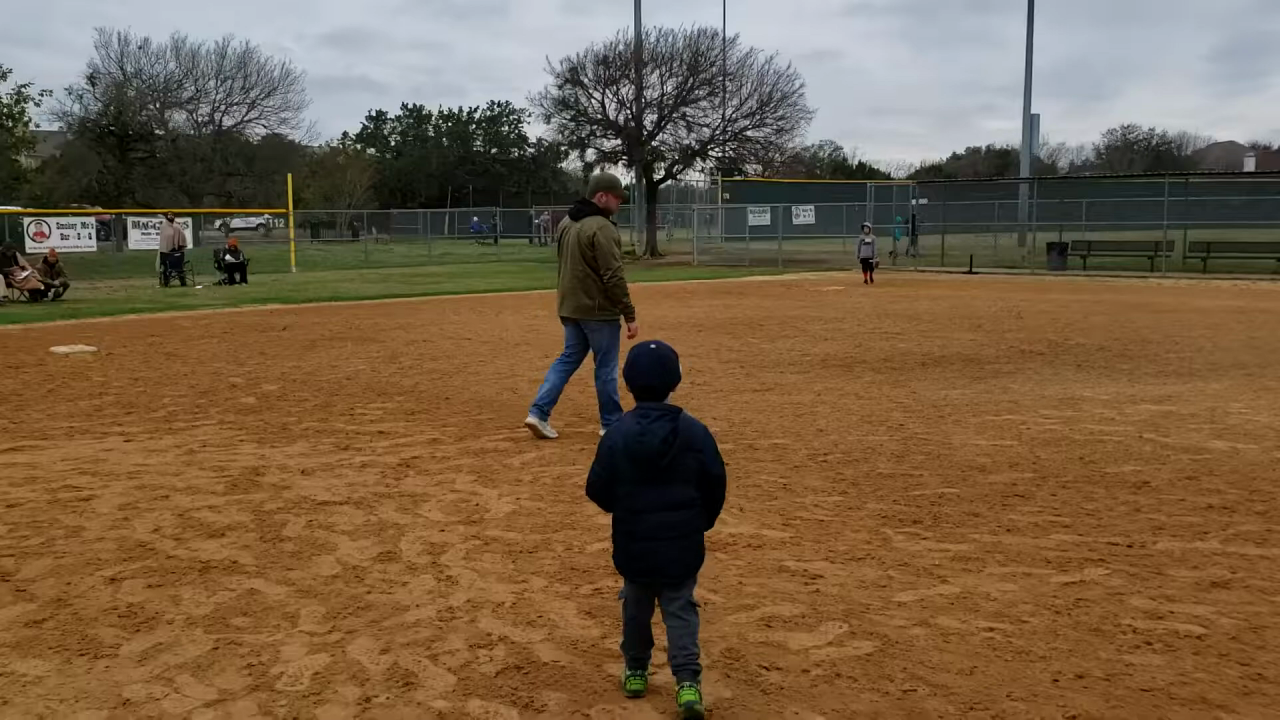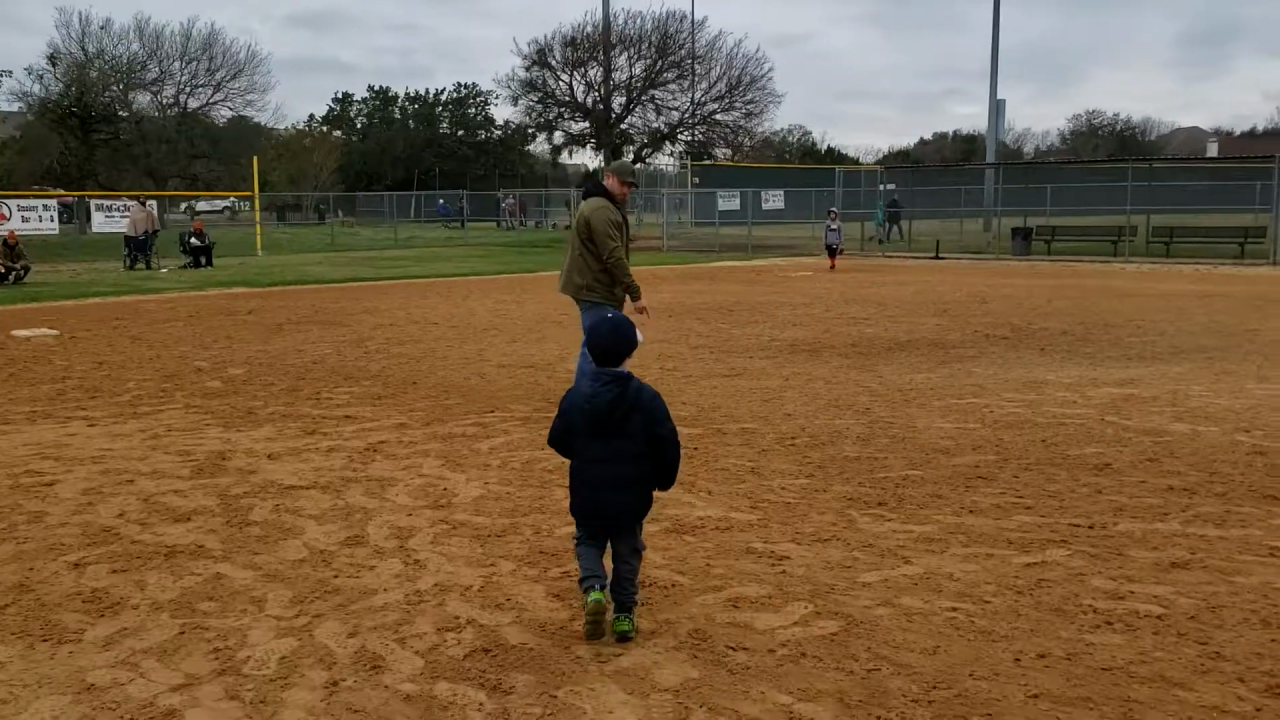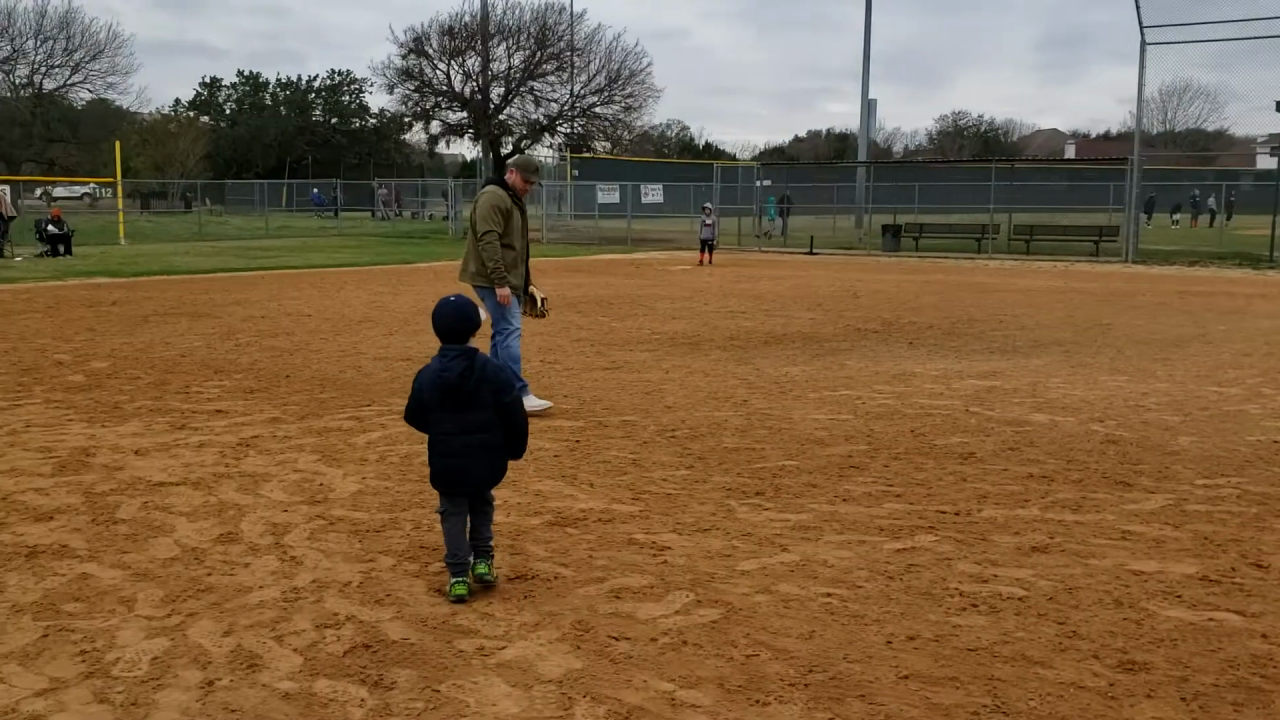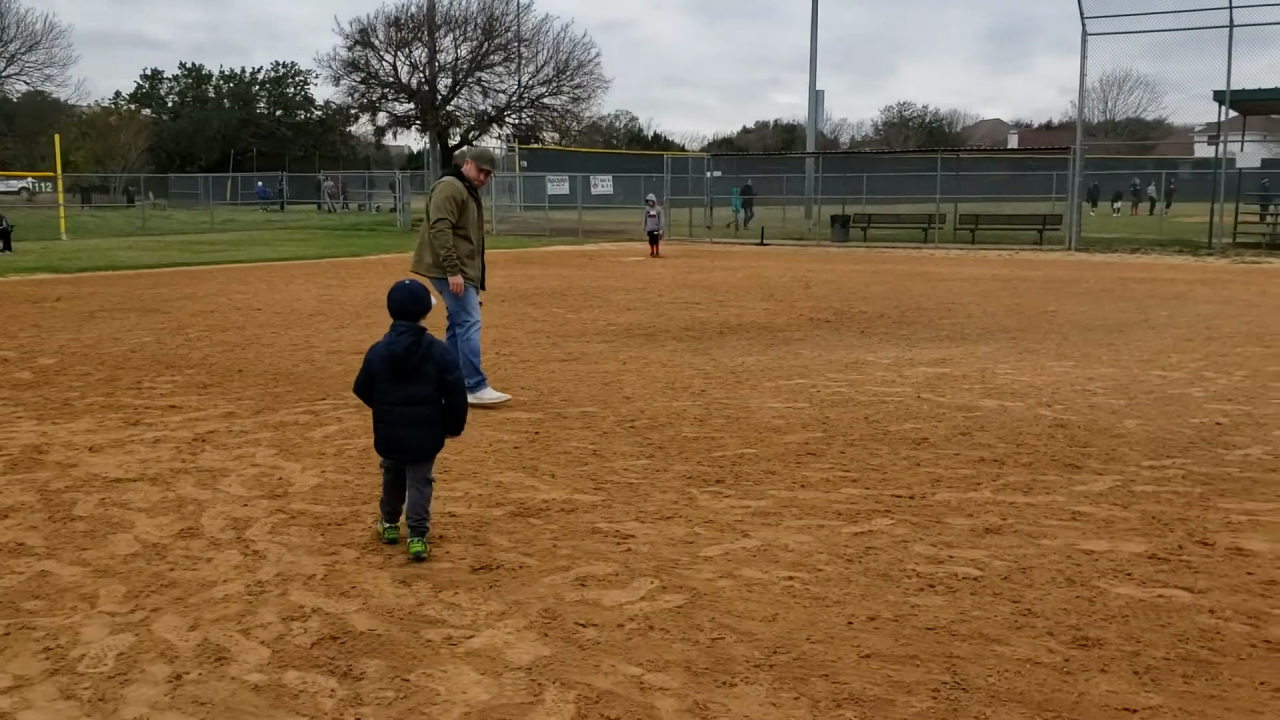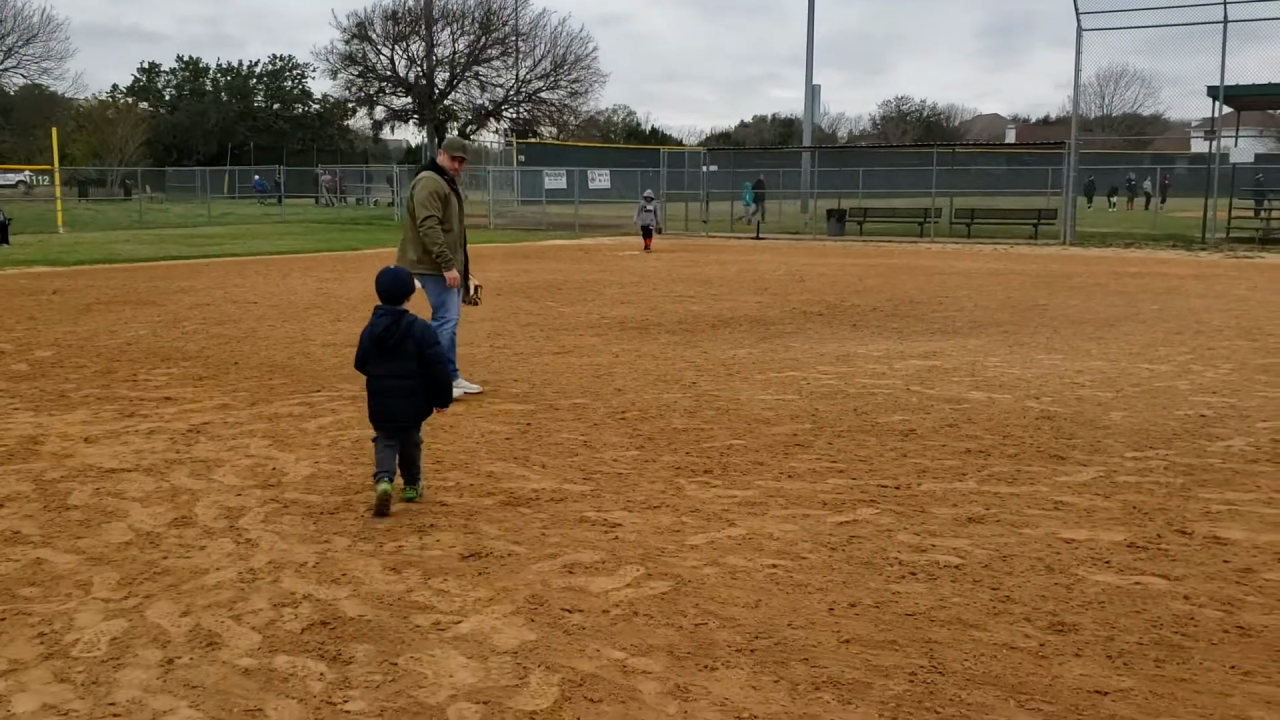
dt=0.5s
person 1, frame 1
left shoulder: (616, 436)
right shoulder: (695, 433)
left elbow: (598, 490)
right elbow: (715, 485)
right wrist: (701, 520)
left hip: (634, 542)
right hip: (682, 542)
left knee: (636, 605)
right knee: (680, 609)
left ankle: (635, 671)
right ankle: (687, 682)
person 1, frame 2
left shoulder: (576, 396)
right shoulder: (647, 397)
left elbow: (558, 441)
right elbow: (667, 446)
right wrist: (662, 480)
left hip: (588, 494)
right hip: (631, 493)
left knee: (589, 544)
right knee: (627, 550)
left ankle: (594, 590)
right ankle: (624, 615)
person 1, frame 3
left shoulder: (427, 375)
right shoulder: (494, 371)
left elbow: (414, 418)
right elbow: (514, 416)
right wrist: (513, 450)
left hip: (446, 462)
right hip: (486, 459)
left knee: (453, 514)
right knee: (481, 505)
left ankle: (459, 576)
right ankle: (481, 562)
person 1, frame 4
left shoulder: (378, 351)
right shoulder: (438, 351)
left elbow: (362, 389)
right elbow: (456, 393)
right wrist: (453, 425)
left hip: (389, 432)
right hip: (425, 432)
left knee: (393, 475)
right knee: (420, 481)
left ankle: (390, 523)
right ankle: (417, 538)
person 1, frame 5
left shoulder: (370, 330)
right shoulder: (420, 329)
left elbow: (361, 364)
right elbow: (438, 367)
right wrist: (442, 399)
left hip: (381, 403)
right hip: (413, 401)
left knee: (385, 442)
right knee: (409, 440)
left ankle: (383, 481)
right ankle: (410, 485)
person 2, frame 1
left shoulder: (567, 222)
right shoulder: (602, 228)
right elbow: (614, 277)
right wrist: (630, 315)
left hip: (571, 306)
right hip: (598, 309)
left knee: (568, 359)
right knee: (606, 366)
left ankle: (538, 412)
right ankle: (612, 424)
person 2, frame 2
left shoulder: (593, 204)
right shoulder: (600, 208)
right elbow: (614, 257)
right wrist: (635, 294)
left hip: (590, 287)
right hip: (593, 289)
person 2, frame 3
left shoulder: (514, 200)
right shoulder: (492, 197)
right elbow: (488, 242)
left wrist: (525, 282)
right wrist: (501, 282)
left hip: (510, 280)
right hip: (494, 279)
left knee: (504, 332)
right knee: (509, 330)
right ankle: (518, 395)
person 2, frame 4
left shoulder: (470, 193)
right shoulder: (449, 187)
right elbow: (440, 230)
left wrist: (477, 281)
right wrist: (453, 270)
left hip: (464, 272)
right hip: (451, 272)
left knee: (459, 325)
right knee: (469, 323)
right ankle: (476, 387)
person 2, frame 5
left shoulder: (448, 184)
right shoulder: (429, 182)
right elbow: (428, 227)
left wrist: (461, 269)
right wrist: (448, 266)
left hip: (447, 266)
right hip: (434, 266)
left knee: (448, 319)
right knee: (446, 319)
left ankle: (447, 377)
